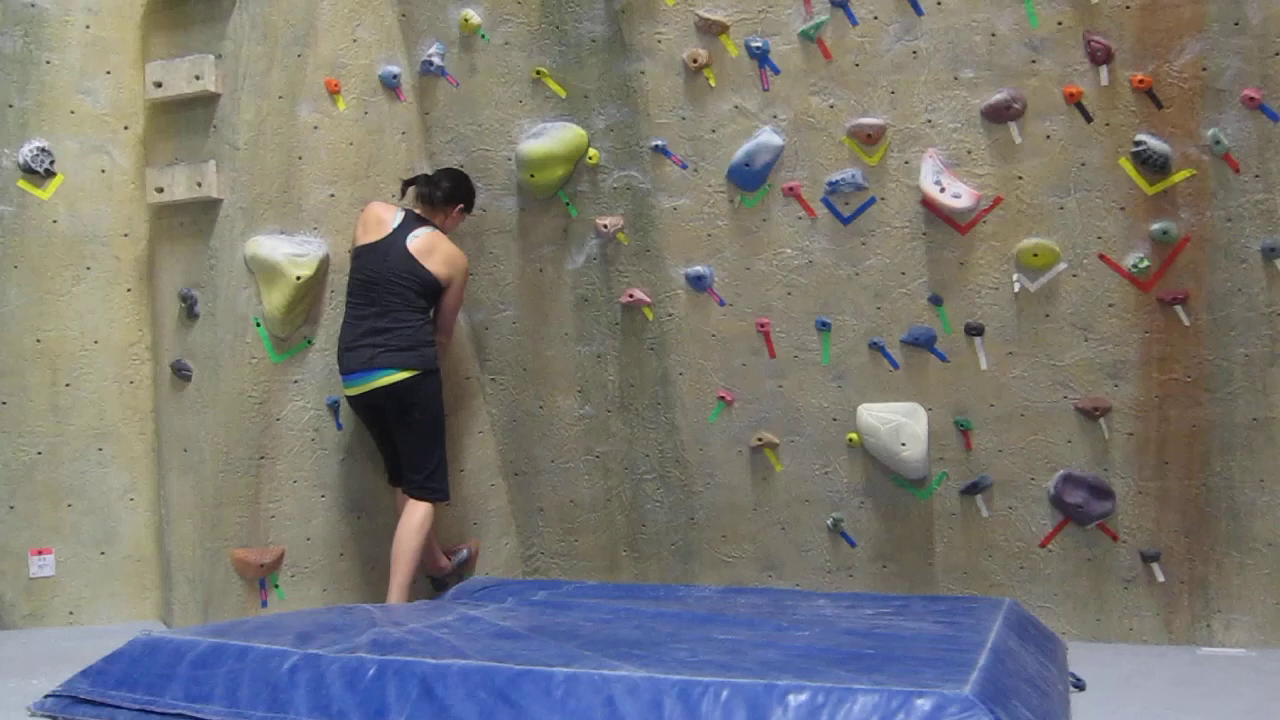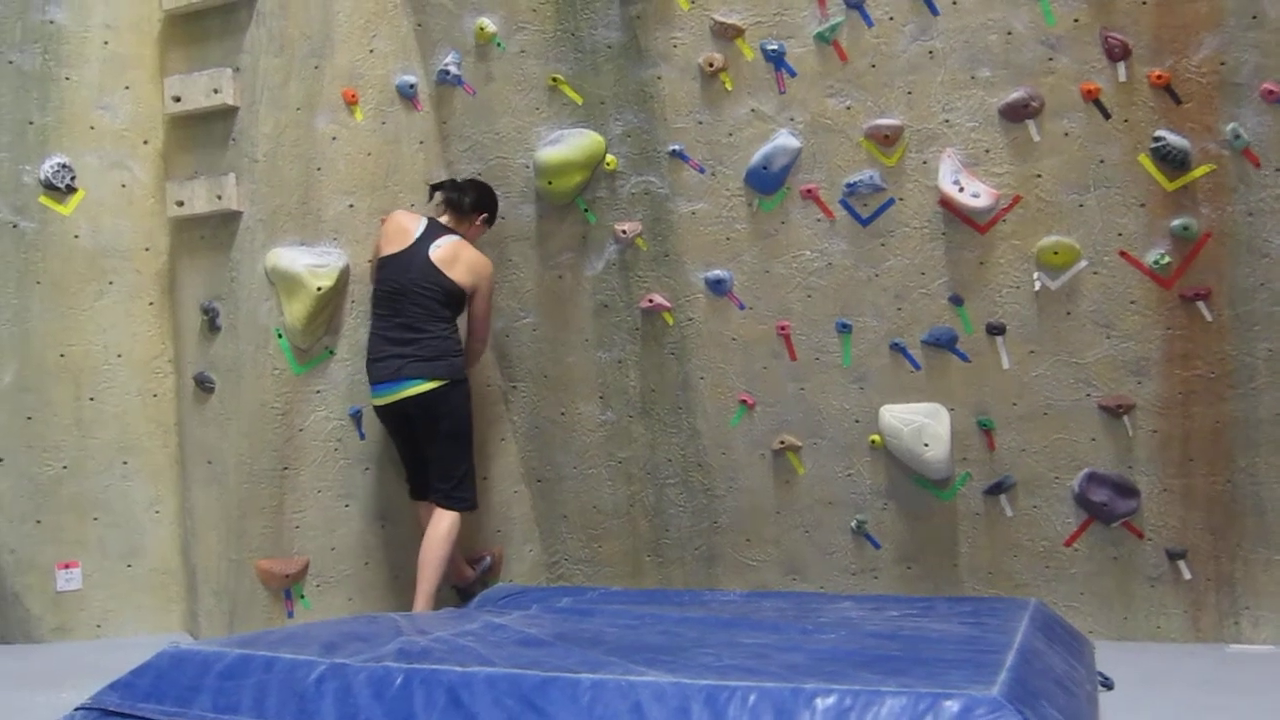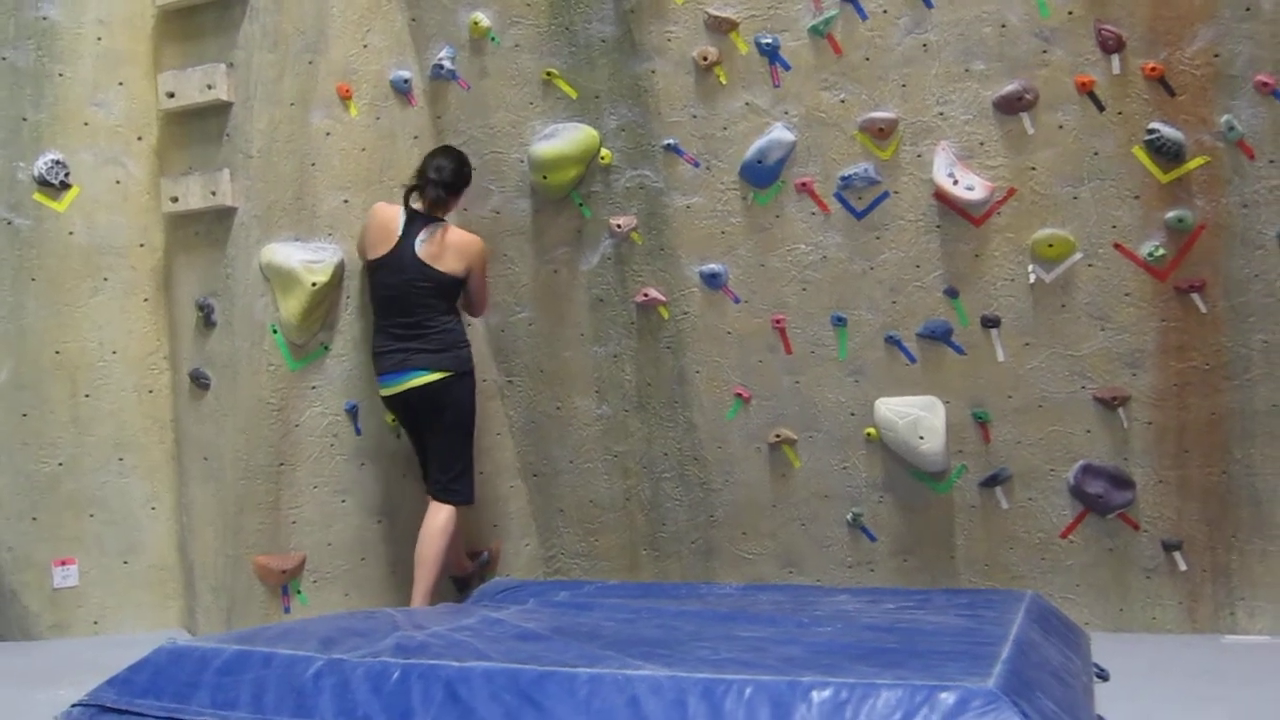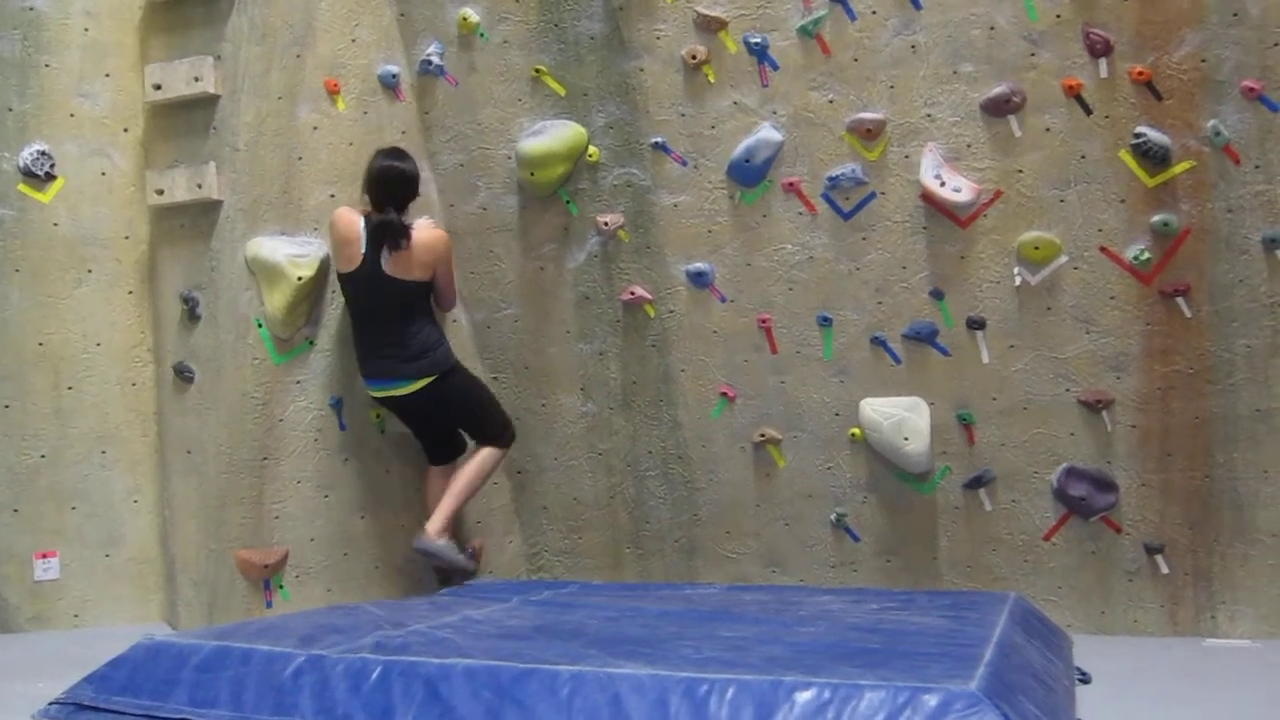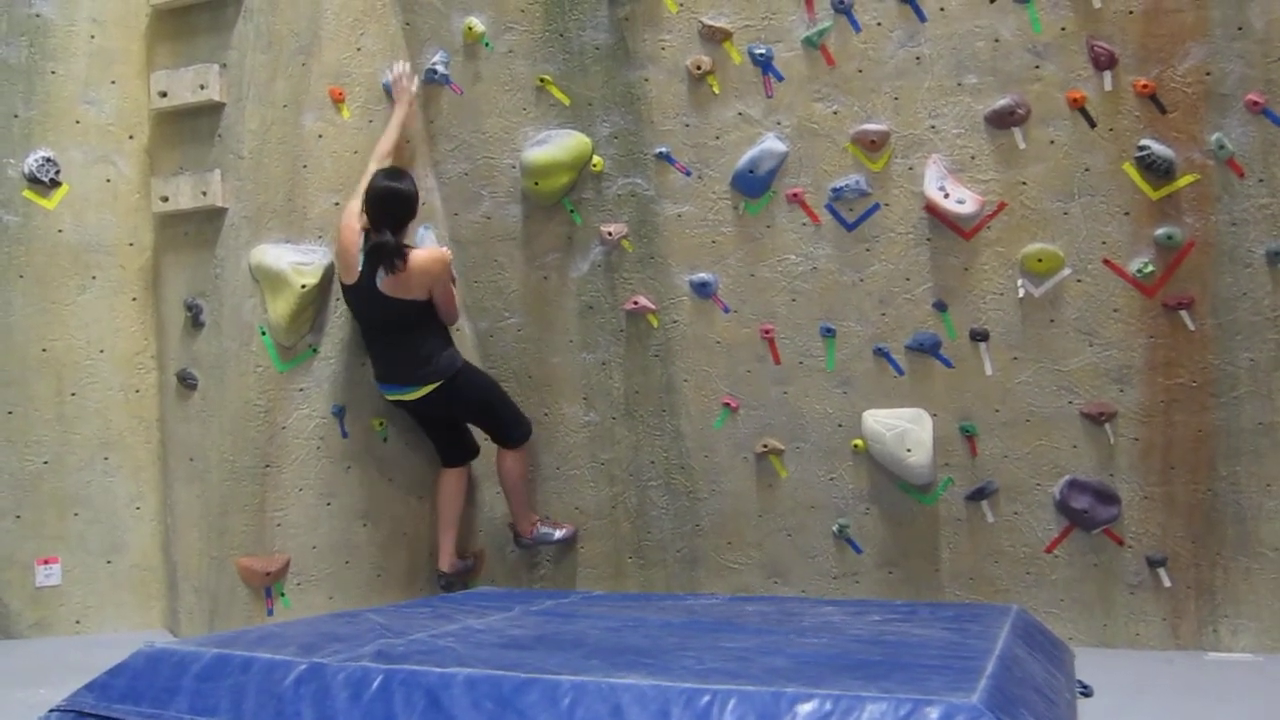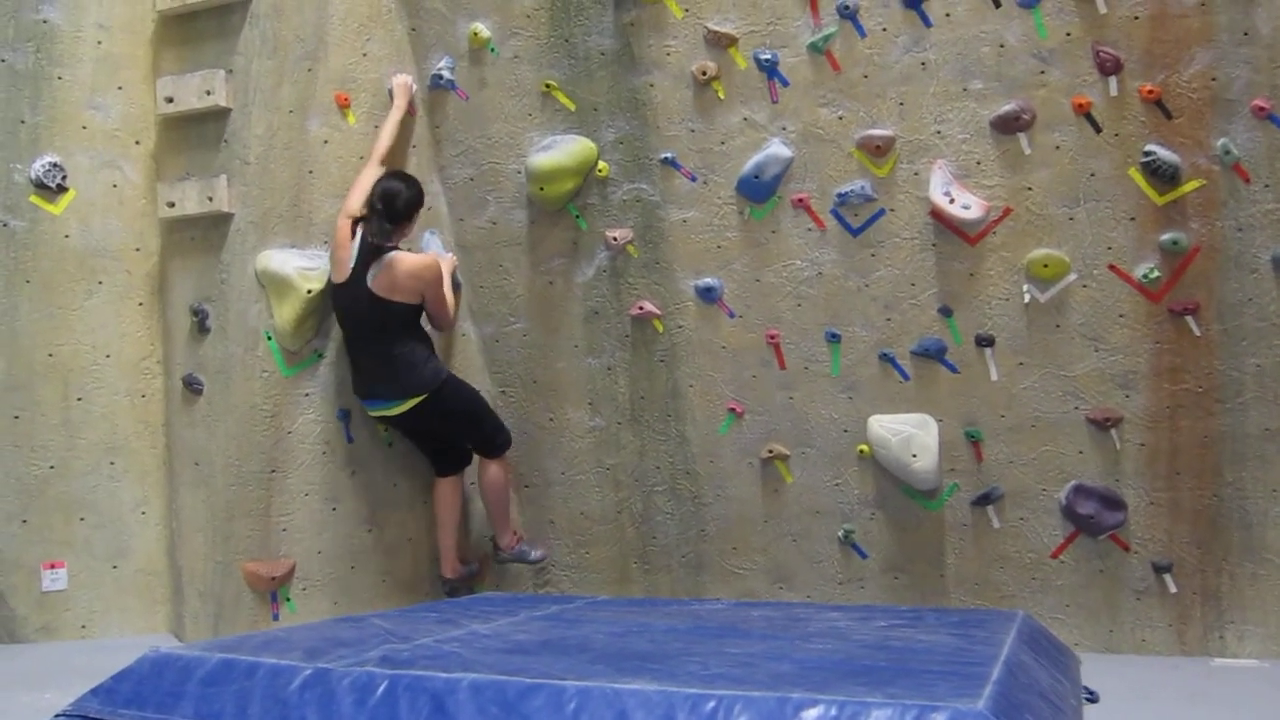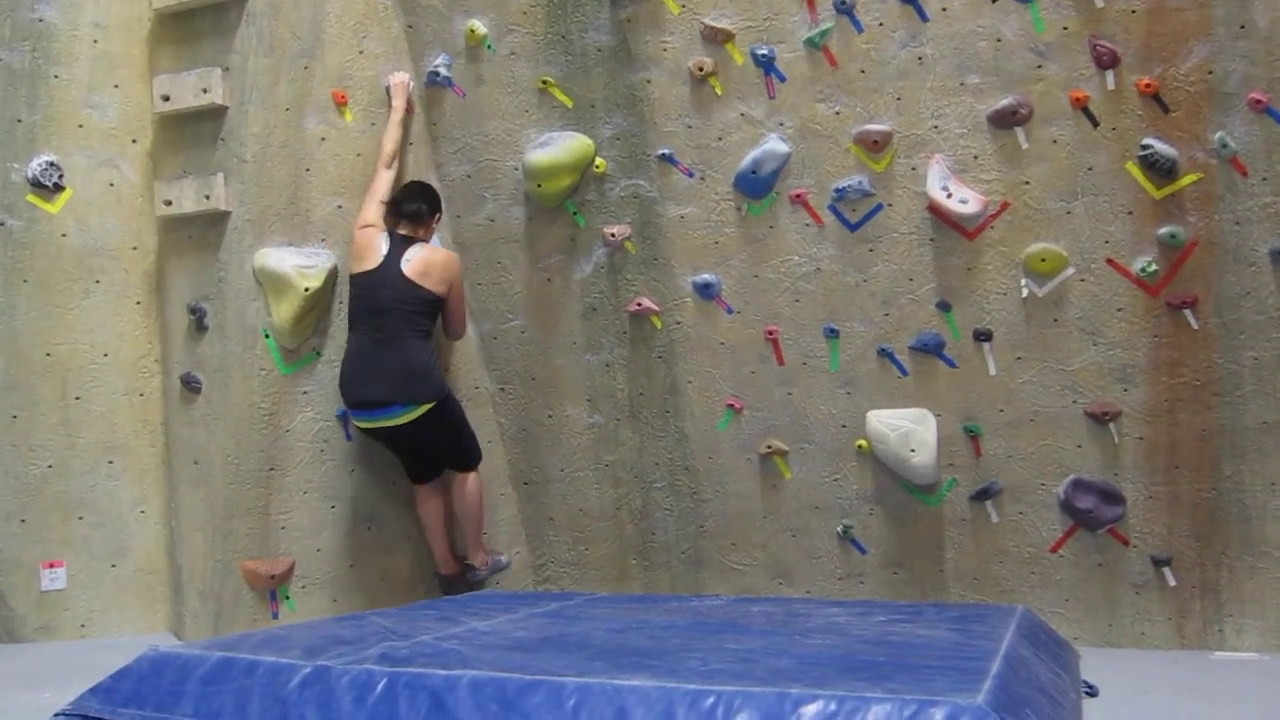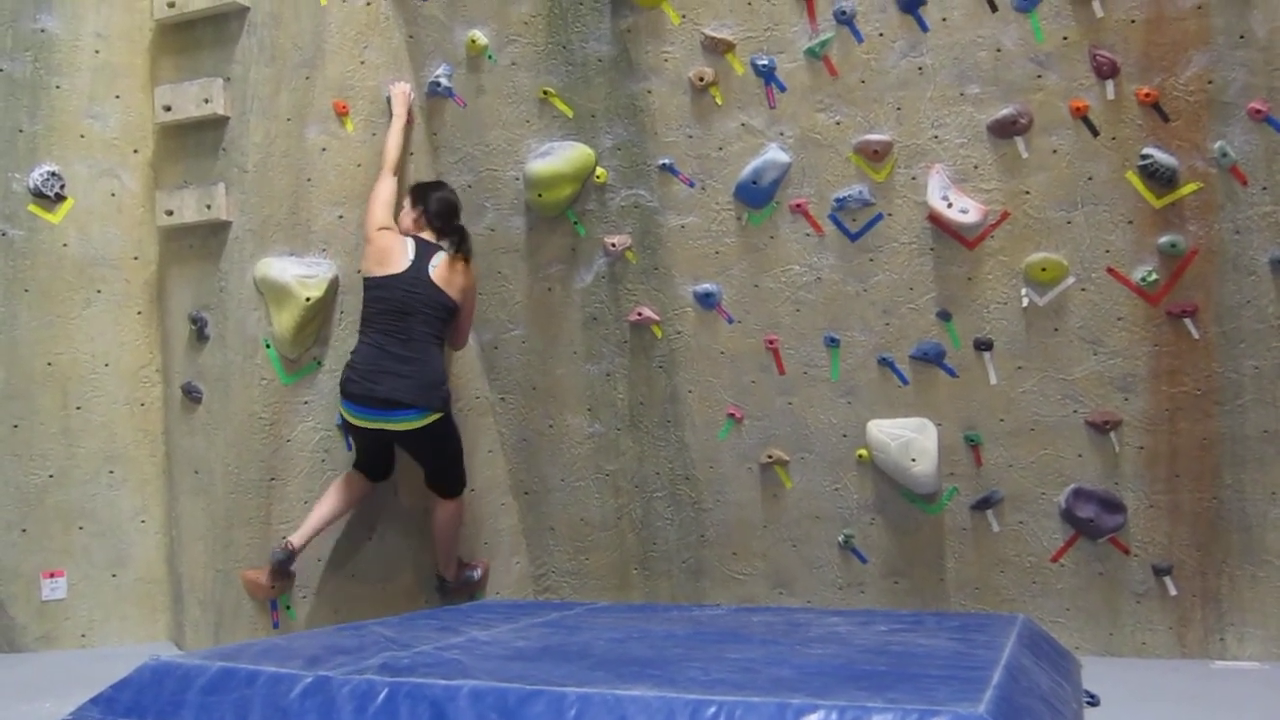
dt=0.7s
person 1, frame 1
left shoulder: (374, 213)
right shoulder: (453, 256)
right elbow: (442, 333)
left hip: (355, 374)
right hip: (409, 371)
left knee: (406, 478)
right knee: (423, 490)
left ankle: (439, 565)
right ankle: (395, 605)
person 1, frame 2
left shoulder: (397, 223)
right shoulder: (477, 264)
right elbow: (477, 343)
left hip: (384, 385)
right hip: (437, 381)
left knee: (426, 490)
right knee: (450, 499)
left ankle: (463, 574)
right ankle: (420, 613)
person 1, frame 3
left shoulder: (379, 217)
right shoulder: (468, 245)
left hip: (391, 377)
right hip: (444, 372)
left knee: (438, 477)
right knee: (447, 490)
left ankle: (462, 566)
right ankle: (417, 611)
person 1, frame 4
left shoulder: (342, 224)
right shoulder: (432, 241)
left hip: (378, 380)
right hip: (428, 371)
left knee: (443, 452)
right knee: (498, 435)
left ankle: (444, 544)
right ankle: (436, 530)
person 1, frame 5
left shoulder: (348, 240)
right shoulder: (428, 262)
left elbow: (377, 166)
right elbow: (450, 316)
left wrist: (402, 105)
left hip: (395, 387)
right hip: (439, 378)
left knee: (456, 454)
right knee: (514, 433)
left ankle: (448, 563)
right ankle: (525, 527)
person 1, frame 6
left shoulder: (344, 240)
right shoulder: (419, 267)
left elbow: (375, 162)
right elbow: (444, 322)
left wrist: (399, 103)
right wrist: (446, 272)
left hip: (375, 397)
right hip: (421, 390)
left knee: (449, 462)
right knee: (494, 446)
left ankle: (452, 570)
right ankle: (506, 542)
person 1, frame 7
left shoulder: (365, 239)
right shoulder: (443, 261)
left elbow: (384, 167)
right elbow: (456, 331)
left wrist: (398, 106)
left hip: (359, 404)
right hip: (415, 399)
left knee: (424, 475)
right knee: (465, 466)
left ankle: (447, 569)
right ankle: (478, 561)
person 1, frame 8
left shoulder: (382, 245)
right shoulder: (460, 270)
left elbow: (388, 172)
left wrist: (400, 112)
left hip: (358, 400)
right hip: (419, 407)
left knee: (367, 470)
right knee: (448, 487)
left ankle: (293, 542)
right ankle: (450, 575)
